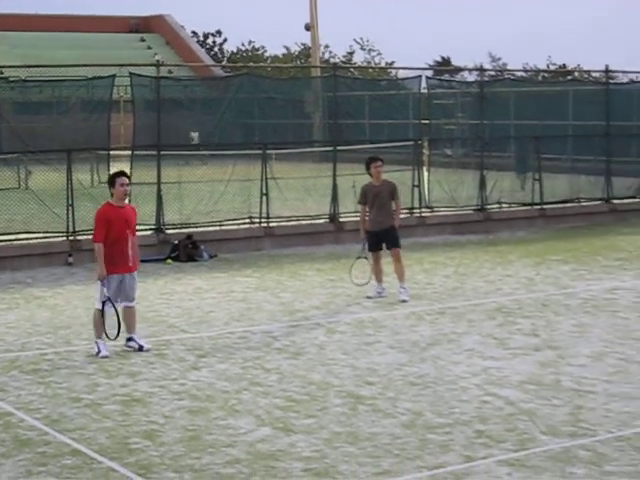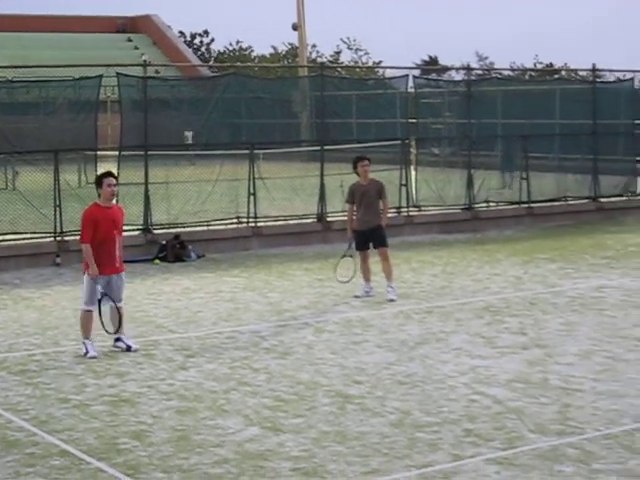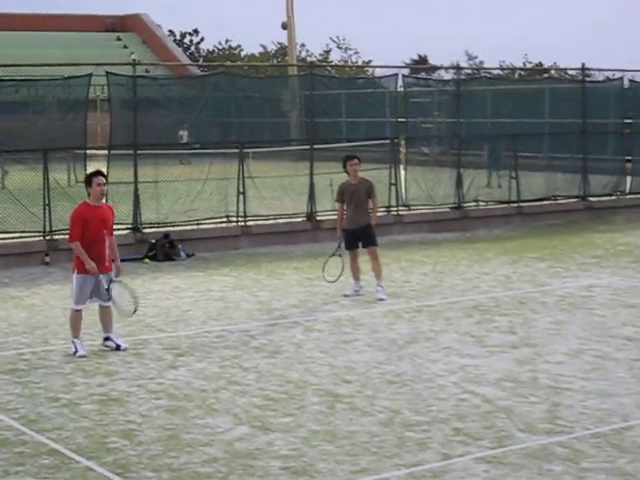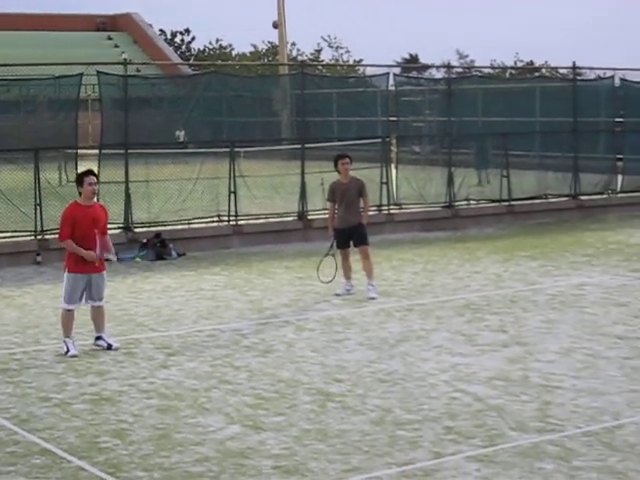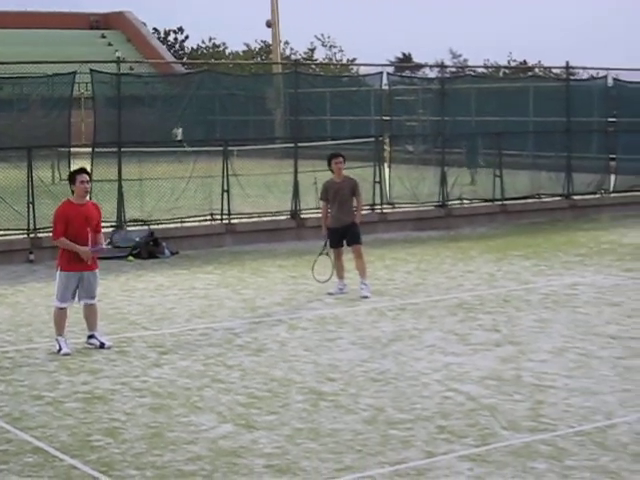
dt=0.2s
person 1, frame 1
left shoulder: (131, 211)
right shoulder: (103, 212)
right elbow: (98, 242)
left wrist: (137, 260)
right wrist: (101, 266)
left hip: (129, 268)
right hip: (109, 269)
left knee: (129, 303)
right knee: (102, 306)
left ankle: (131, 338)
right ankle: (99, 342)
person 1, frame 2
left shoulder: (119, 211)
right shoulder: (90, 213)
right elbow: (85, 243)
right wrist: (92, 266)
left hip: (116, 268)
right hip: (96, 270)
left knee: (117, 303)
right knee: (88, 306)
left ankle: (119, 338)
right ankle: (86, 343)
person 1, frame 3
left shoulder: (109, 210)
right shoulder: (80, 212)
right elbow: (74, 241)
left wrist: (116, 260)
right wrist: (87, 261)
left hip: (106, 266)
right hip: (84, 268)
left knee: (106, 303)
right knee: (78, 306)
left ankle: (108, 337)
right ankle: (76, 342)
person 1, frame 4
left shoulder: (102, 210)
right shoulder: (71, 211)
right elbow: (64, 240)
left wrist: (111, 251)
right wrist: (84, 253)
left hip: (98, 266)
right hip: (75, 268)
left knee: (98, 303)
right knee: (69, 305)
left ankle: (100, 337)
right ankle: (68, 341)
person 1, frame 5
left shoulder: (95, 208)
right shoulder: (63, 210)
right elbow: (58, 238)
left wrist: (102, 246)
right wrist: (79, 249)
left hip: (90, 265)
right hip: (68, 266)
left knee: (91, 301)
right knee: (62, 304)
left ankle: (92, 335)
right ankle: (60, 340)
person 2, frame 1
left shoulder: (391, 185)
right shoulder: (366, 189)
left elbow: (397, 204)
right elbow: (363, 210)
left wrist: (397, 220)
right wrist: (362, 229)
left hip: (389, 227)
right hip: (373, 229)
left knee: (396, 256)
right knee: (376, 258)
left ankle: (403, 288)
right ankle: (380, 288)
person 2, frame 2
left shoulder: (378, 185)
right shoulder: (353, 188)
left elbow: (385, 203)
right elbow: (351, 209)
left wrist: (384, 219)
right wrist: (349, 228)
left hip: (376, 226)
right hip: (360, 228)
left knee: (384, 255)
right knee: (363, 257)
left ankle: (390, 287)
right ankle: (368, 287)
person 2, frame 3
left shoulder: (367, 184)
right shoulder: (343, 187)
left elbow: (374, 203)
right elbow: (341, 208)
left wrist: (373, 219)
right wrist: (339, 227)
left hip: (366, 225)
right hip: (349, 227)
left knee: (373, 254)
right knee: (353, 256)
left ankle: (380, 286)
right ankle: (357, 286)
person 2, frame 4
left shoulder: (359, 183)
right shoulder: (334, 186)
left elbow: (366, 202)
right elbow: (332, 207)
left wrist: (364, 218)
right wrist: (330, 226)
left hip: (357, 224)
right hip: (341, 226)
left knee: (365, 253)
right knee: (344, 256)
left ankle: (371, 286)
right ankle: (348, 285)
person 2, frame 5
left shoulder: (352, 182)
right shoulder: (327, 185)
left elbow: (359, 201)
right elbow: (325, 206)
left wrist: (358, 217)
right wrist: (324, 226)
left hip: (350, 223)
right hip: (334, 225)
left knee: (358, 252)
right knee: (337, 255)
left ankle: (364, 284)
right ankle: (341, 285)
